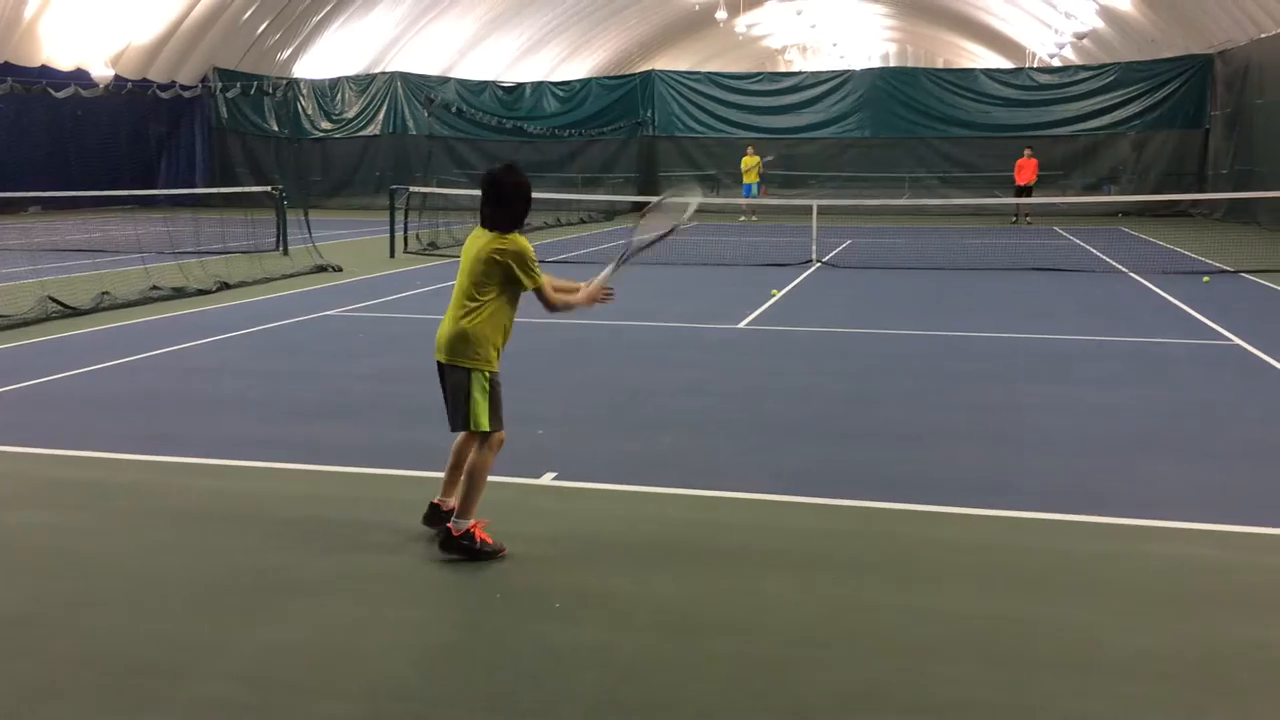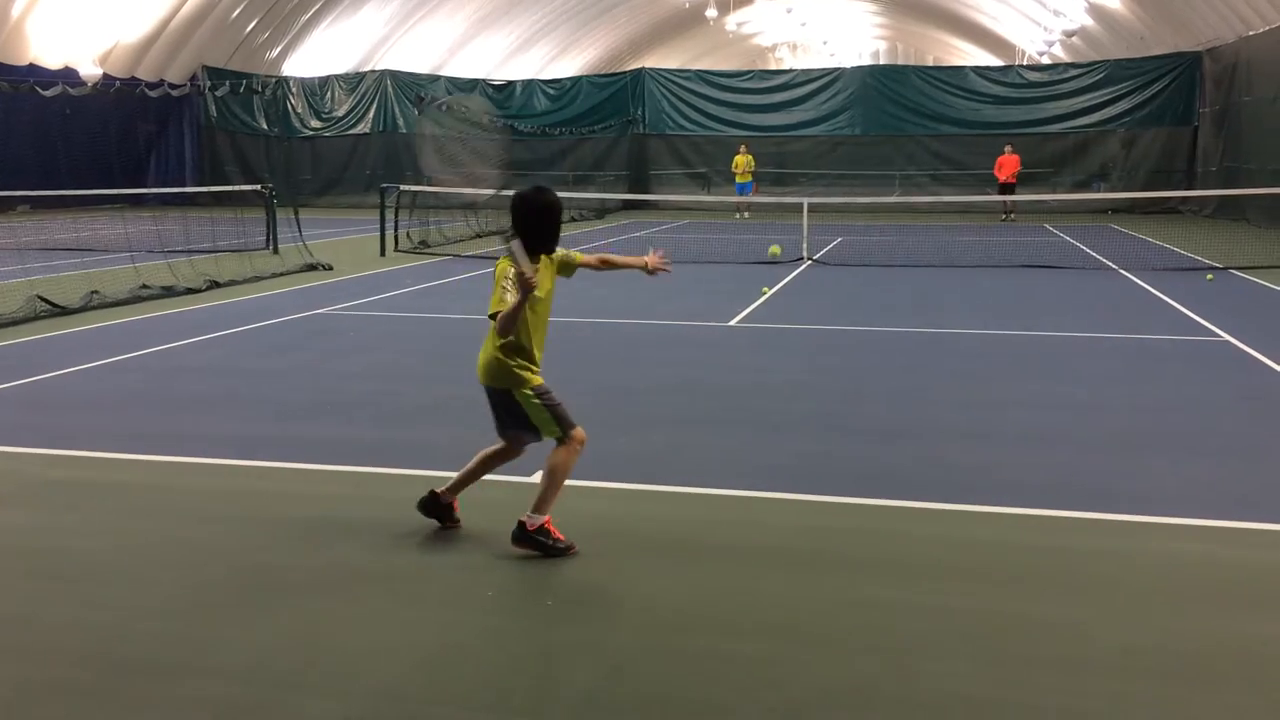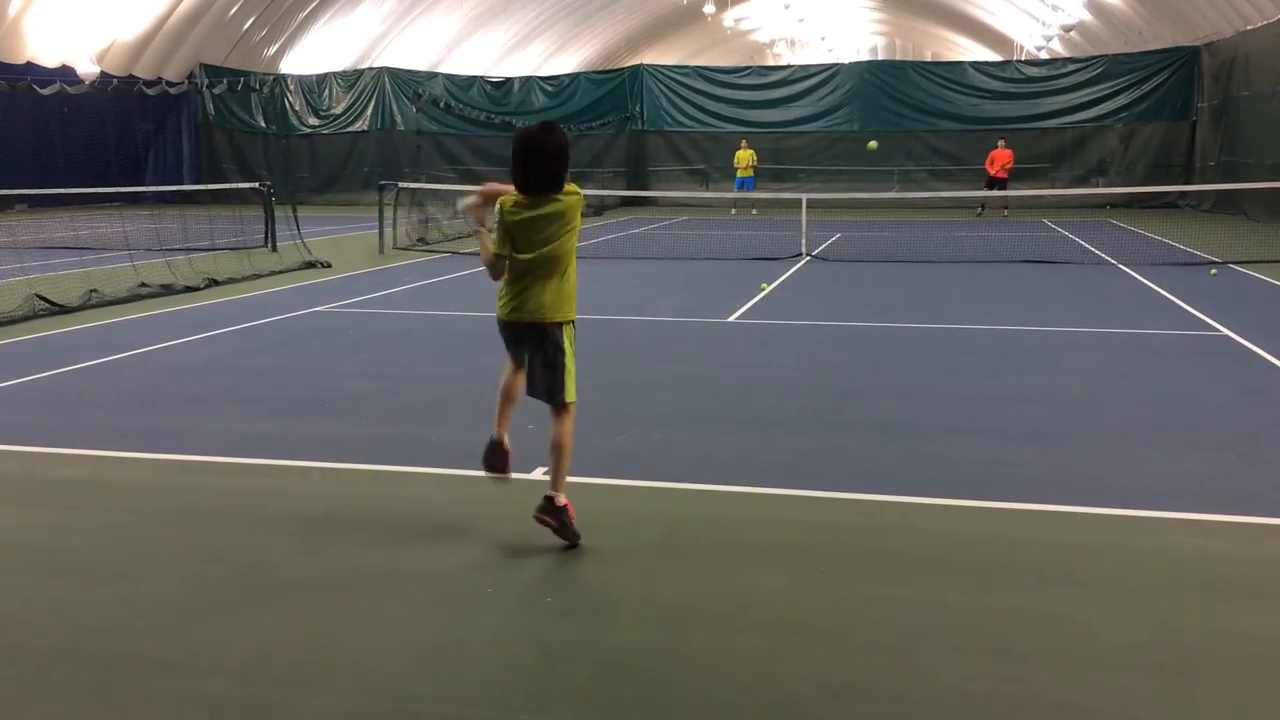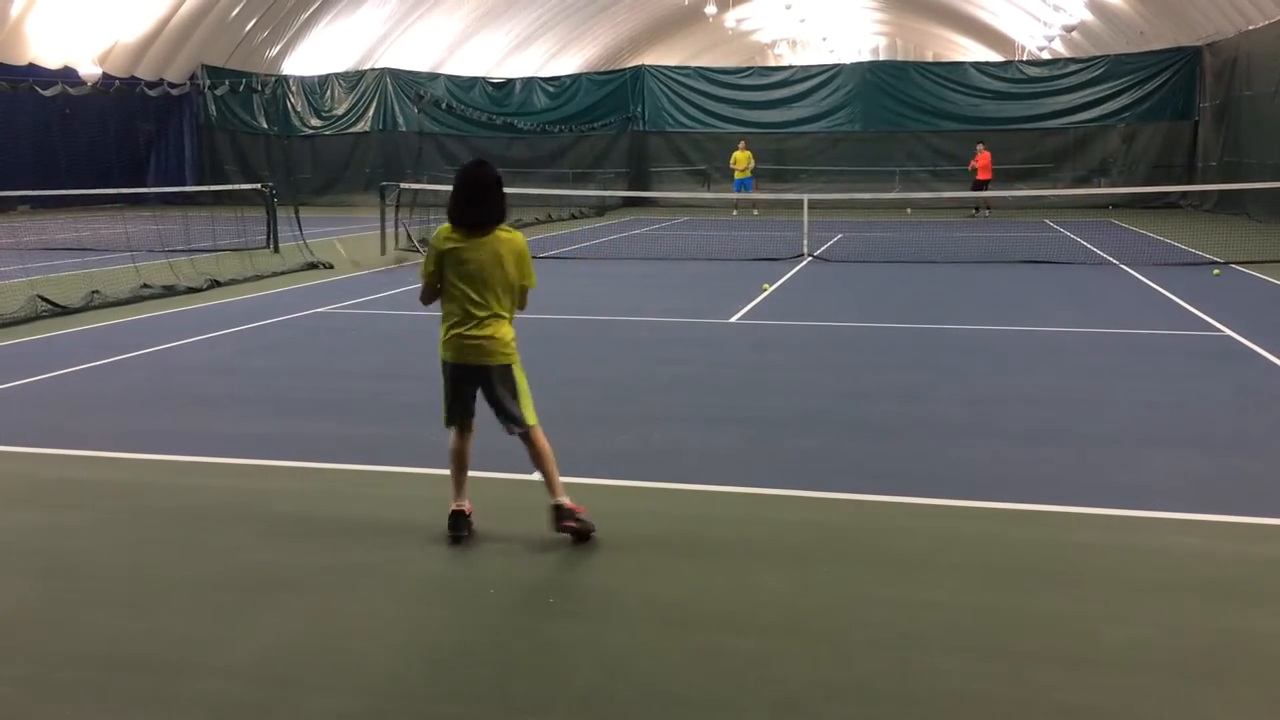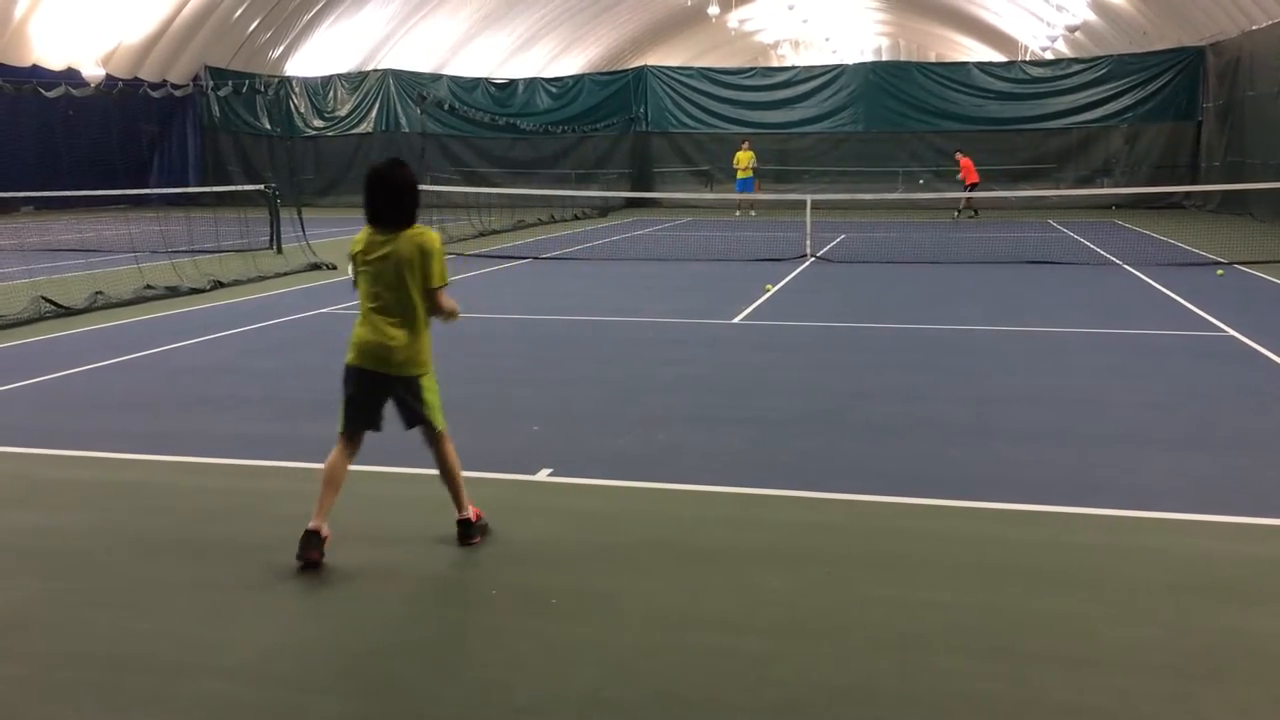
dt=0.5s
person 1, frame 1
left shoulder: (480, 237)
right shoulder: (513, 246)
left elbow: (535, 279)
right elbow: (551, 302)
left wrist: (578, 288)
right wrist: (584, 298)
left hip: (451, 345)
right hip: (473, 351)
left knee: (474, 430)
right knee: (490, 438)
left ankle: (443, 506)
right ankle: (459, 528)
person 1, frame 2
left shoulder: (551, 258)
right shoulder: (509, 269)
left elbow: (599, 261)
right elbow: (502, 328)
left wrist: (641, 263)
right wrist: (522, 298)
left hip: (508, 370)
right hip: (511, 372)
left knee: (514, 444)
right knee: (572, 438)
left ankle: (442, 498)
right ankle: (534, 525)
person 1, frame 3
left shoulder: (507, 206)
right shoulder: (572, 200)
left elbow: (496, 271)
left wrist: (485, 237)
right wrist: (499, 192)
left hip: (514, 313)
right hip: (552, 318)
left knee: (516, 366)
right knee: (562, 409)
left ankle: (498, 440)
right ankle: (556, 500)
person 1, frame 4
left shoulder: (442, 239)
right shoulder: (515, 243)
left elbow: (427, 297)
right elbow: (521, 304)
left hip: (455, 350)
right hip: (498, 350)
left knee: (461, 429)
right knee: (529, 430)
left ankle: (459, 510)
right ankle: (562, 505)
person 1, frame 5
left shoulder: (361, 243)
right shoulder: (425, 241)
right elbow: (441, 307)
right wrist: (451, 310)
left hip: (363, 354)
right hip: (404, 360)
left knee: (348, 443)
right knee: (438, 437)
left ankle: (314, 531)
right ankle: (467, 517)
